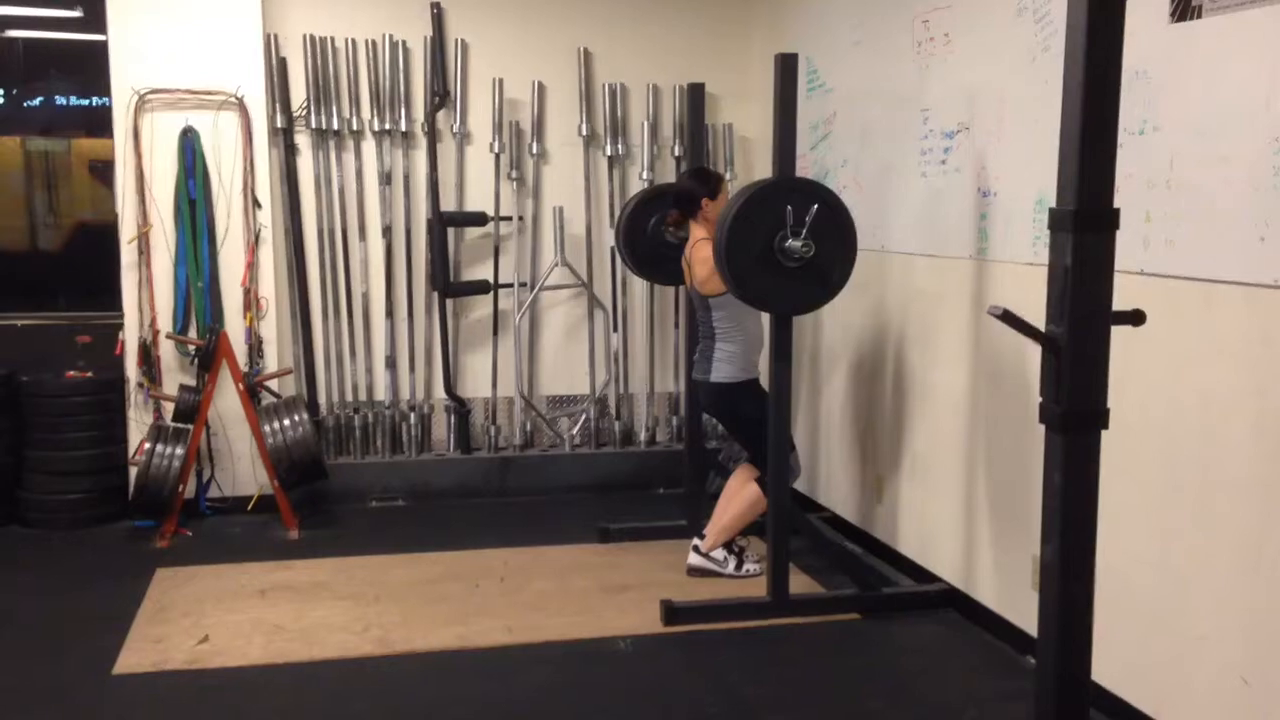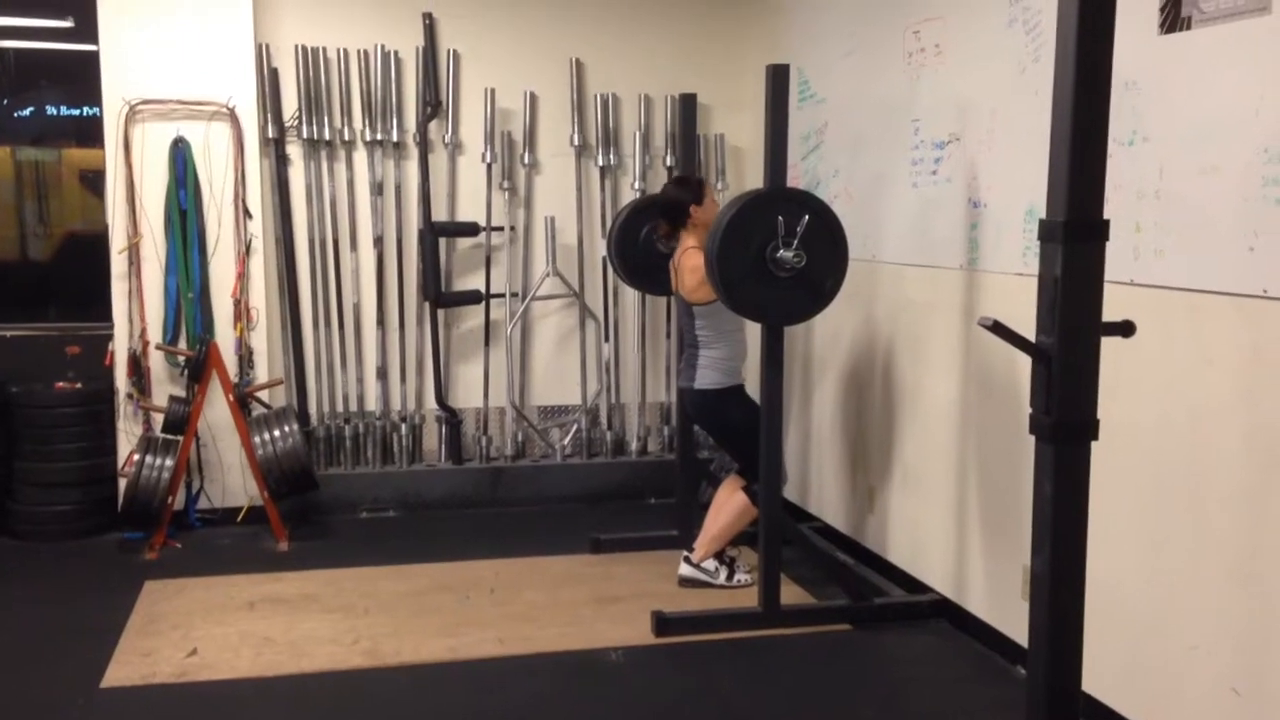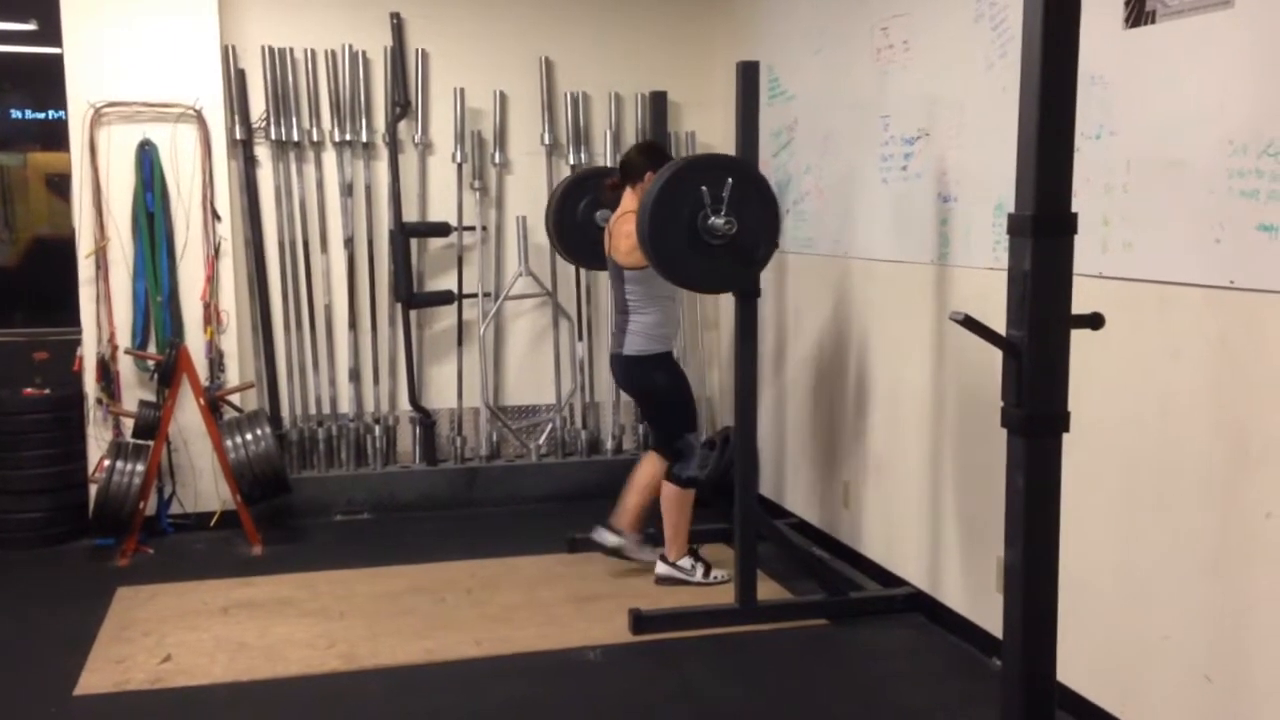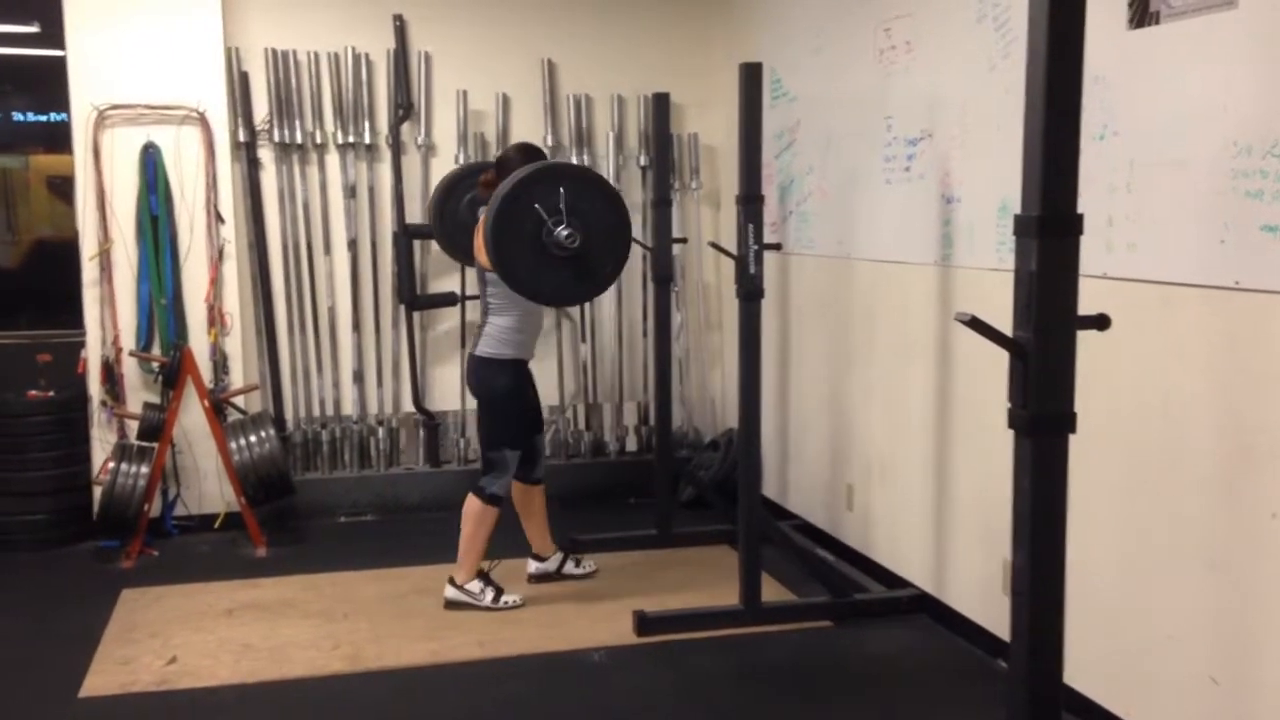
dt=1s
person 1, frame 1
left shoulder: (695, 249)
right shoulder: (710, 255)
left hip: (718, 375)
right hip: (729, 381)
left knee: (763, 457)
left ankle: (714, 537)
right ankle: (710, 549)
person 1, frame 2
left shoulder: (683, 257)
right shoulder: (698, 263)
left hip: (701, 384)
right hip: (715, 389)
left knee: (752, 467)
left ankle: (707, 548)
right ankle: (700, 560)
person 1, frame 3
left shoulder: (618, 223)
right shoulder: (635, 229)
left hip: (632, 354)
right hip: (647, 358)
left knee: (667, 446)
right knee: (683, 452)
left ankle: (620, 528)
right ankle: (676, 560)
person 1, frame 4
left shoulder: (491, 224)
left hip: (502, 361)
right hip: (499, 364)
left knee: (529, 461)
right knee: (498, 472)
left ankle: (545, 556)
right ankle: (464, 580)
